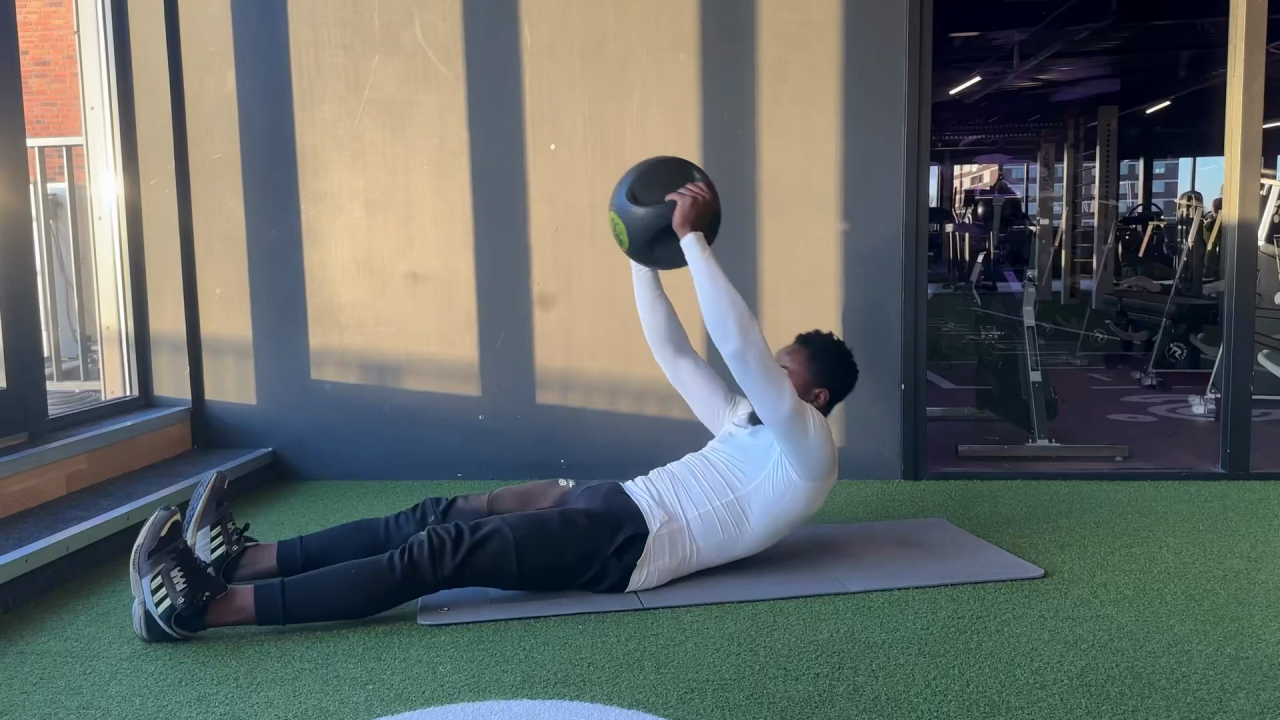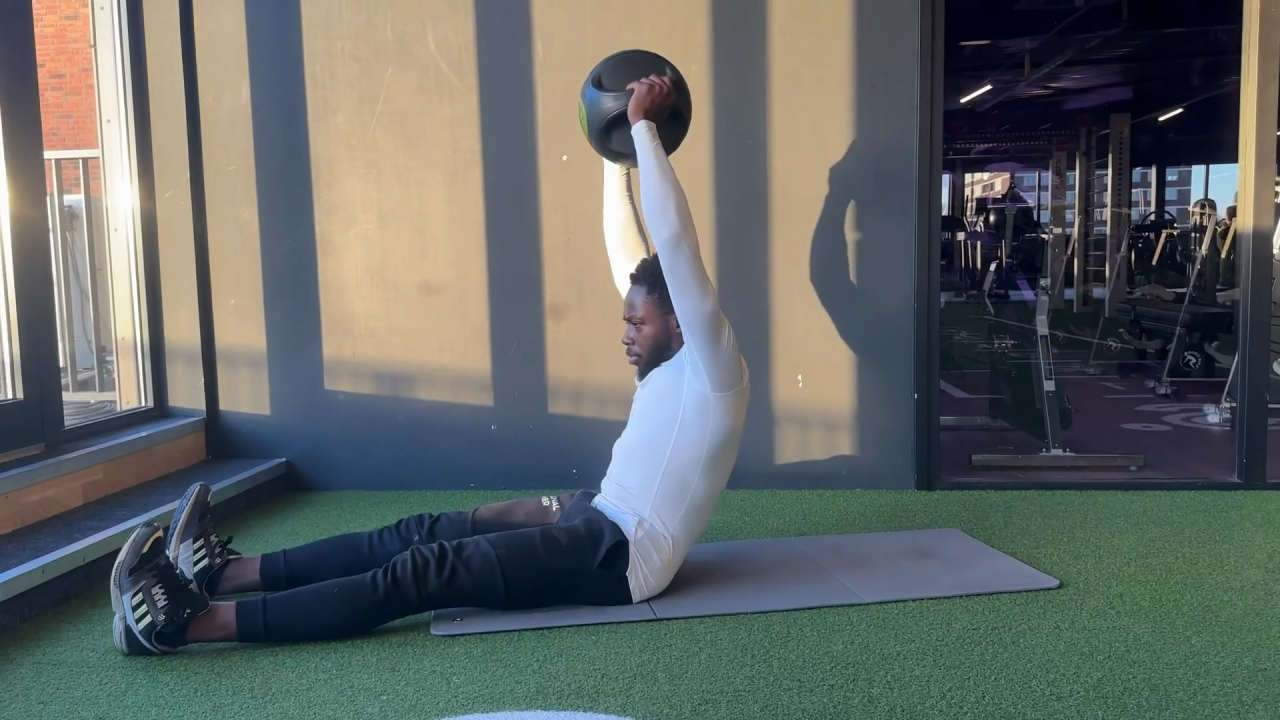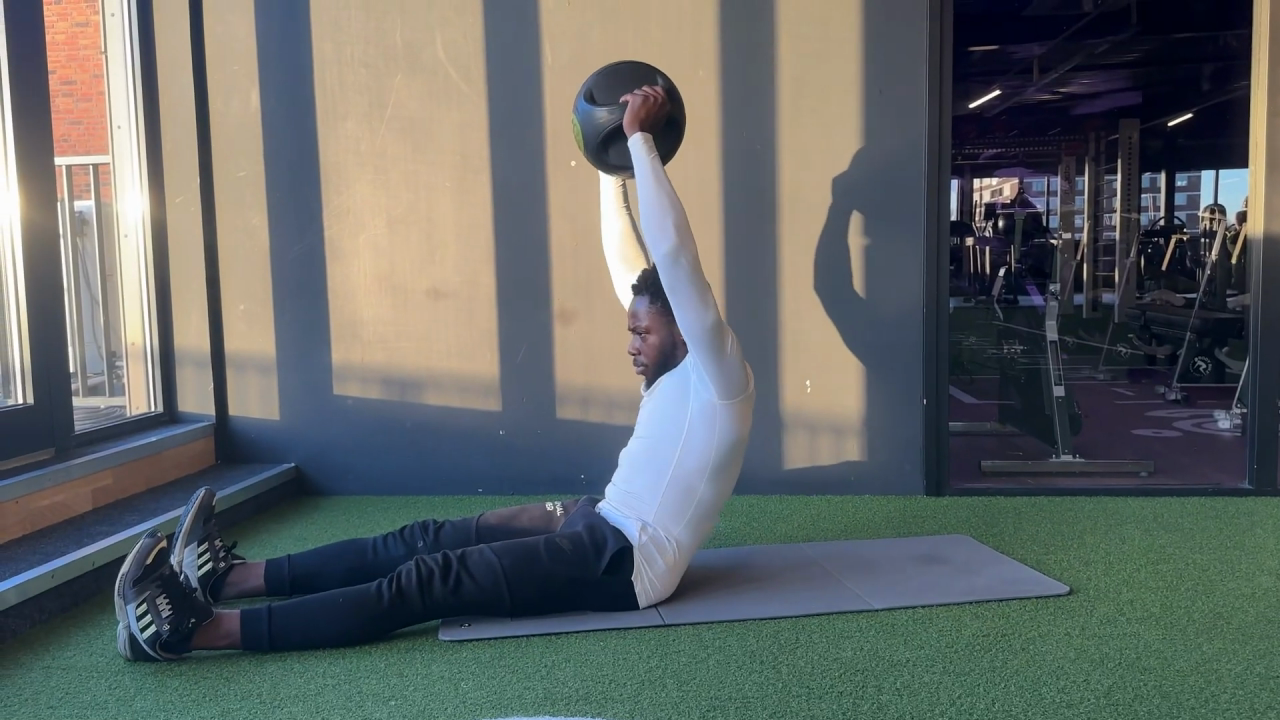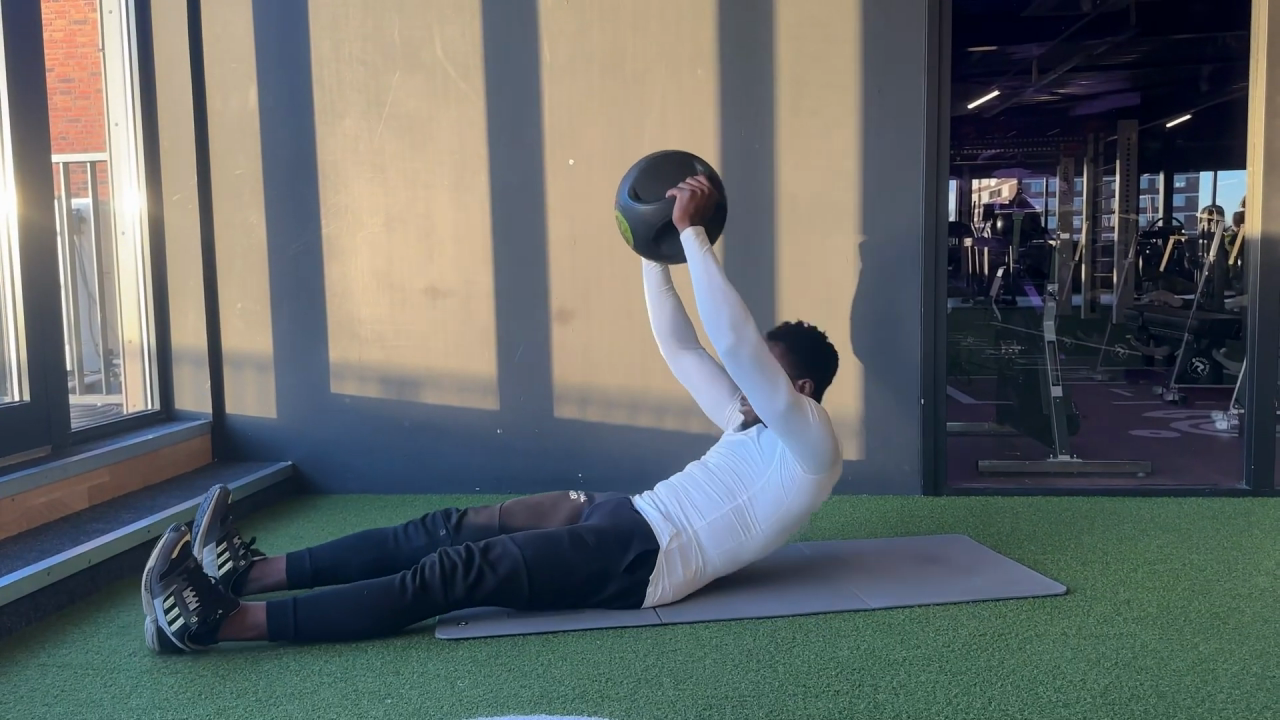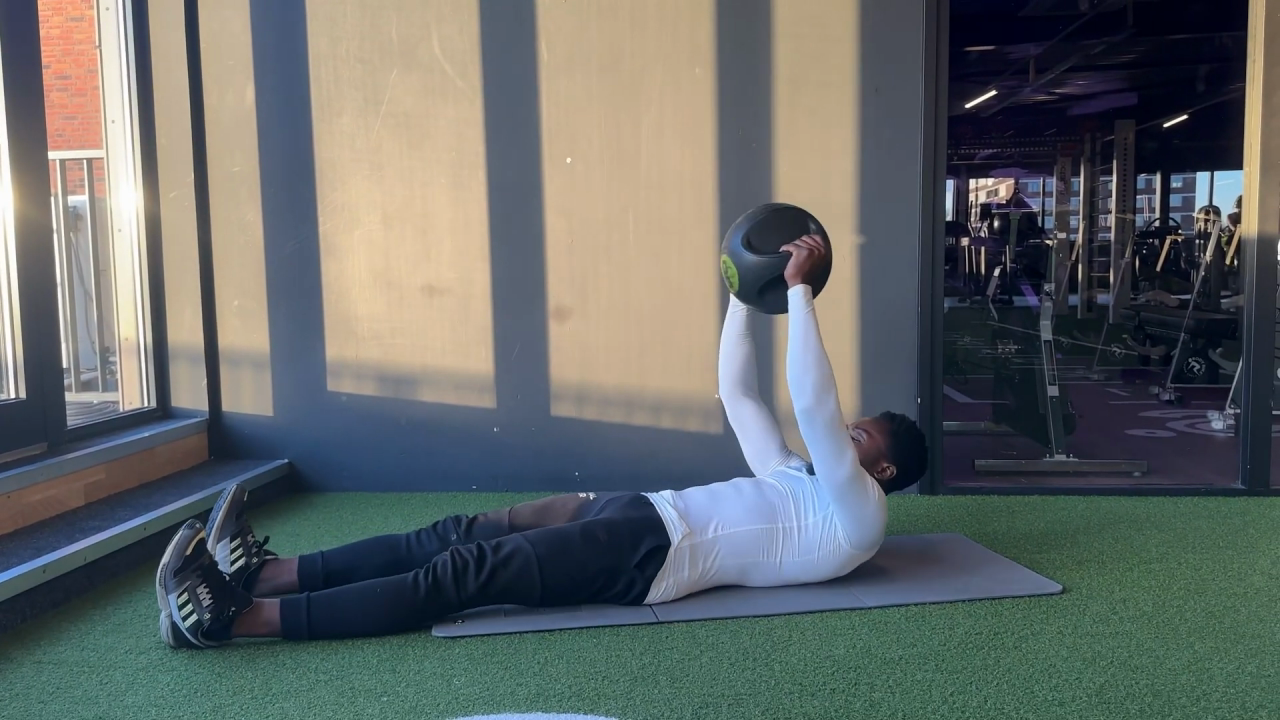
dt=0.7s
person 1, frame 1
left shoulder: (809, 450)
right shoulder: (751, 424)
left elbow: (746, 352)
right elbow: (674, 355)
left wrist: (692, 238)
right wrist: (646, 252)
left hip: (633, 540)
right hip: (616, 502)
left knee: (443, 553)
right knee: (438, 518)
left ankle: (210, 606)
right ankle: (244, 557)
person 1, frame 2
left shoulder: (714, 368)
right shoulder: (672, 360)
left elbow: (676, 244)
right elbow: (631, 254)
left wrist: (644, 126)
right wrist: (616, 161)
left hip: (619, 557)
right hip: (593, 516)
left knee: (427, 571)
right knee: (422, 533)
right ankle: (227, 570)
person 1, frame 3
left shoulder: (720, 374)
right shoulder: (680, 369)
left elbow: (674, 257)
right elbow: (630, 266)
left wrist: (640, 139)
right wrist: (612, 167)
left hip: (624, 563)
right hip: (597, 523)
left knee: (430, 580)
right knee: (424, 540)
right ankle: (230, 574)
person 1, frame 4
left shoulder: (810, 442)
right shoulder: (756, 421)
left elbow: (738, 346)
right elbow: (682, 349)
left wrist: (692, 232)
right wrist: (654, 250)
left hip: (644, 559)
right hip: (621, 516)
left knee: (455, 571)
right knee: (444, 530)
left ankle: (223, 621)
right ankle: (255, 571)
person 1, frame 5
left shoulder: (857, 517)
right shoulder: (795, 480)
left elbow: (814, 406)
right elbow: (738, 395)
left wrist: (799, 290)
right wrist: (743, 294)
left hip: (650, 552)
right hip: (635, 513)
left knee: (467, 573)
right knee: (455, 536)
left ankle: (236, 617)
right ankle: (264, 569)
